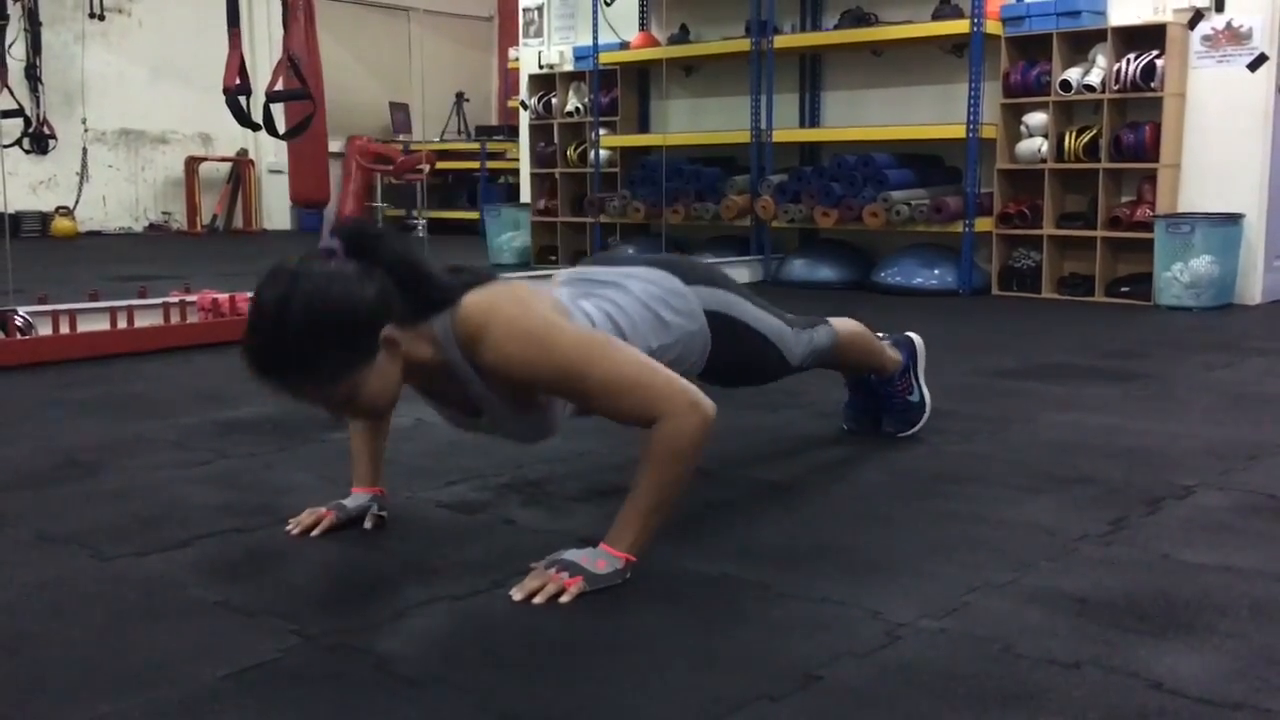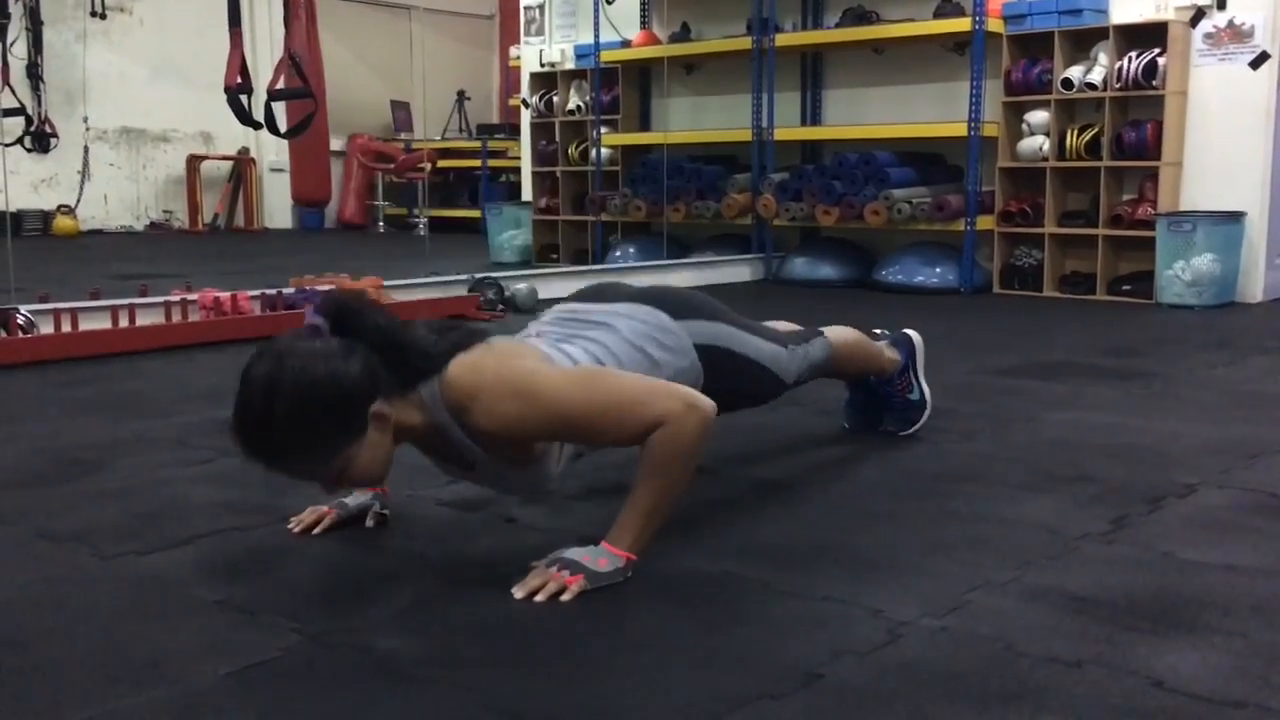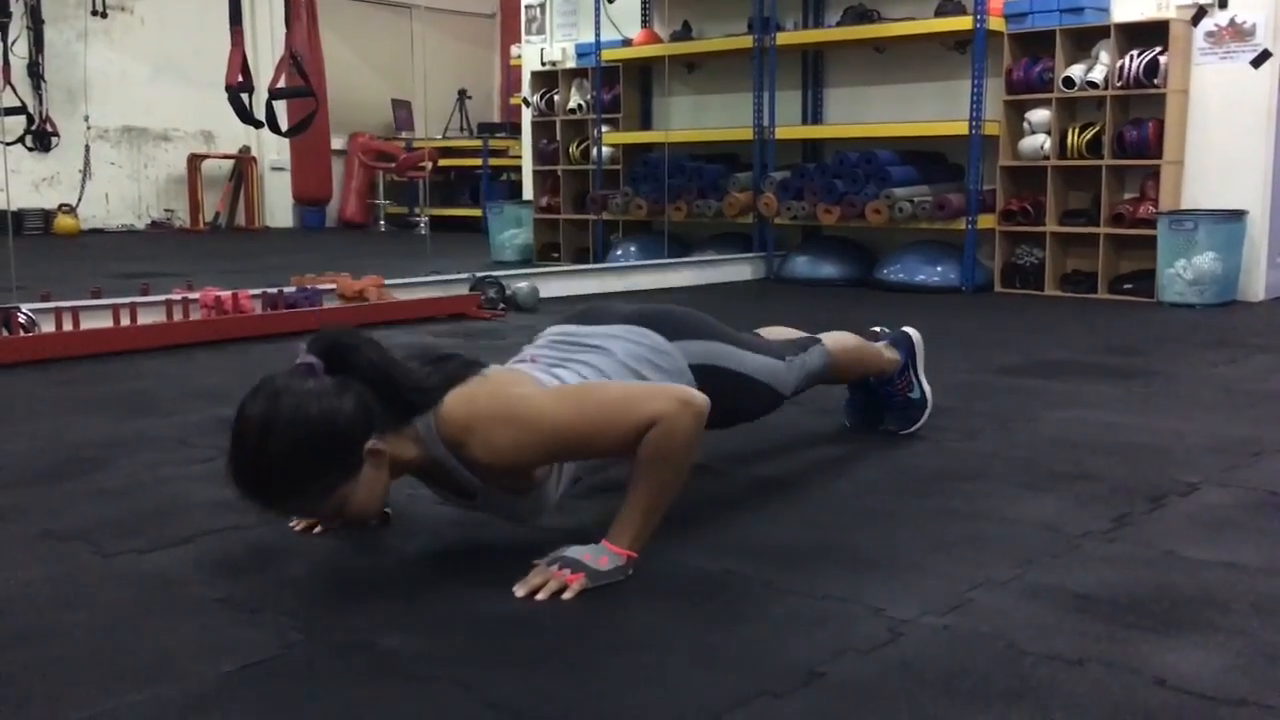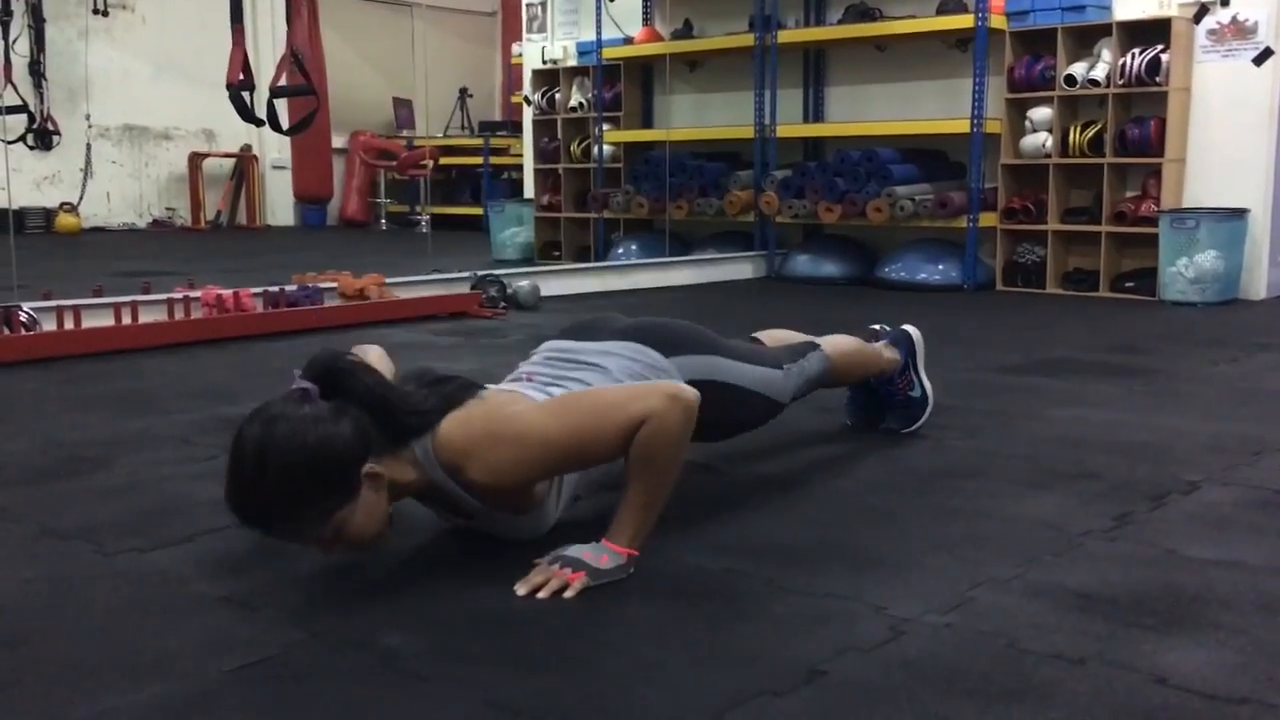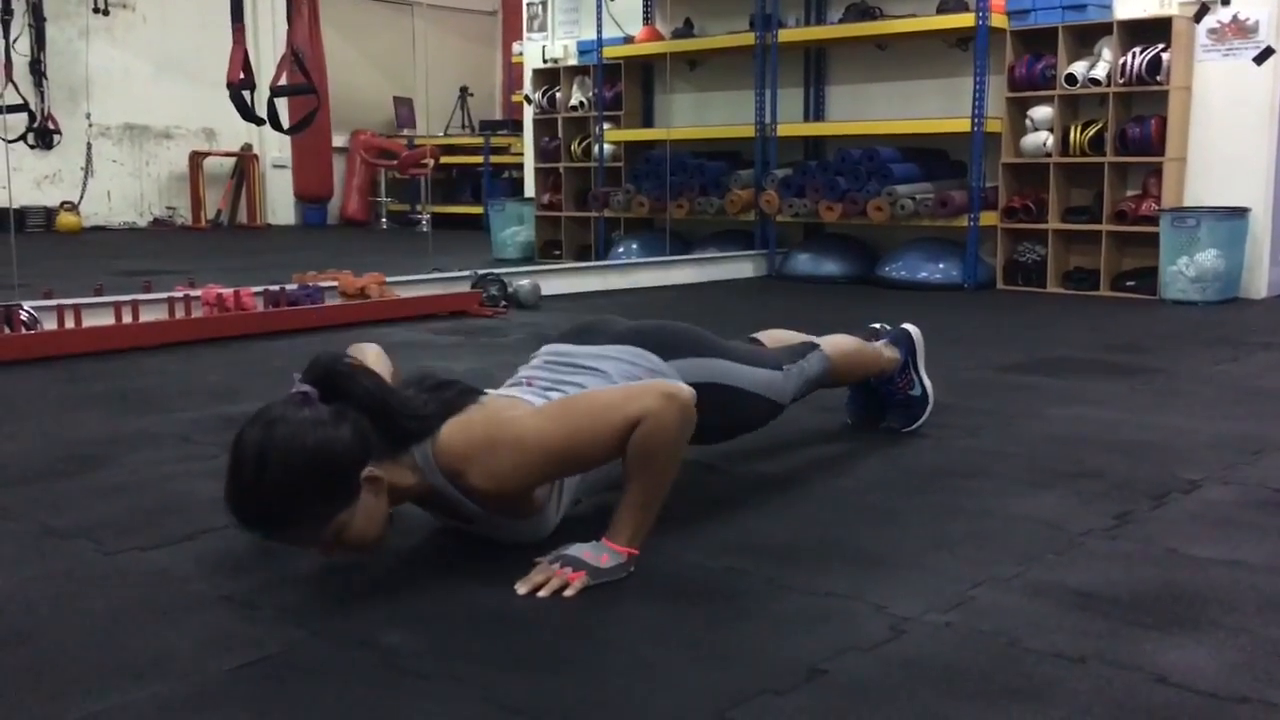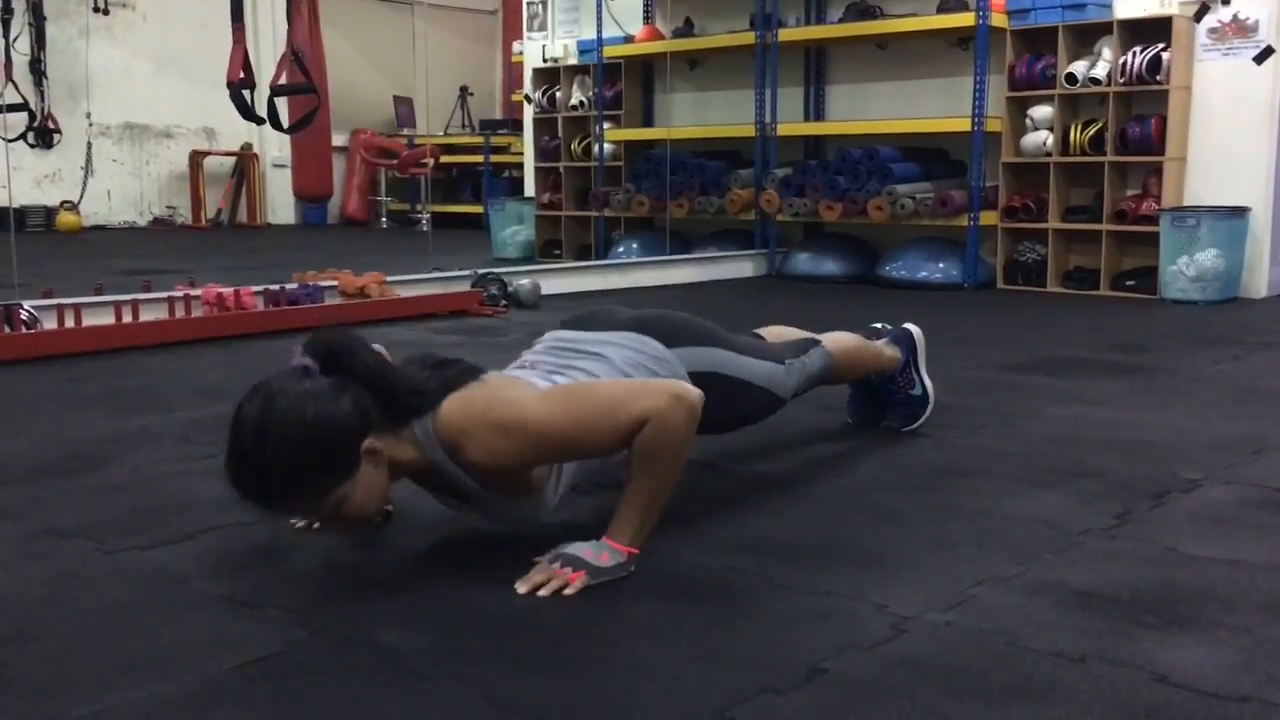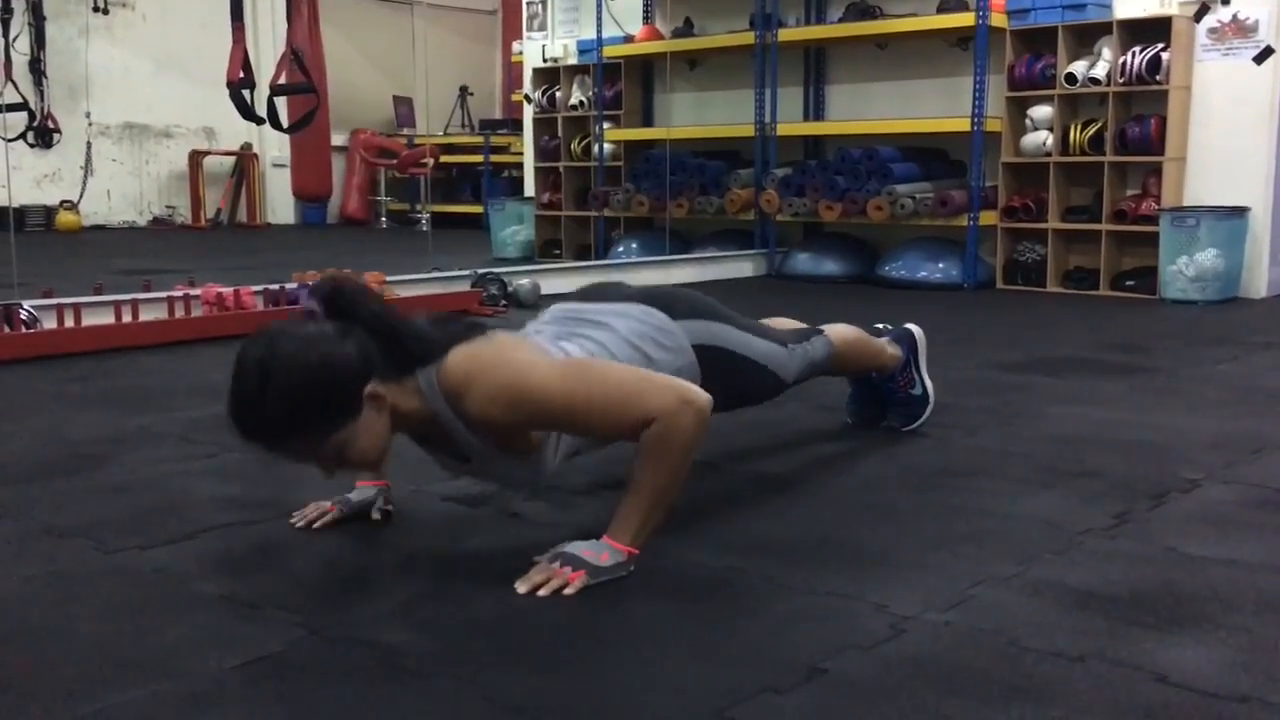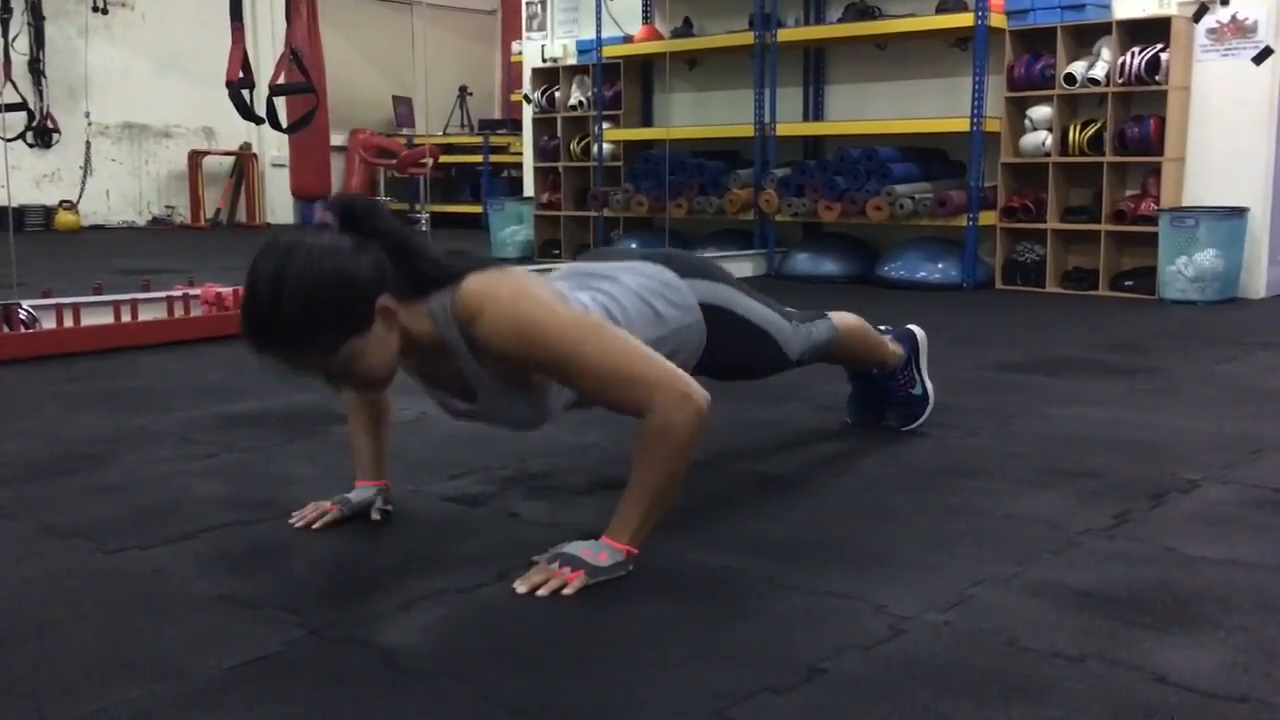
dt=0.1s
person 1, frame 1
left shoulder: (503, 335)
right shoulder: (385, 326)
left elbow: (688, 413)
left wrist: (615, 550)
right wrist: (364, 488)
left hip: (682, 314)
right hip: (602, 295)
left knee: (798, 347)
right knee: (786, 346)
left ankle: (892, 361)
right ankle: (868, 386)
person 1, frame 2
left shoulder: (491, 395)
right shoulder: (376, 377)
left elbow: (690, 414)
left wrist: (615, 551)
right wrist: (363, 491)
left hip: (675, 345)
right hip: (593, 326)
left knee: (797, 363)
right knee: (771, 338)
left ankle: (890, 353)
right ankle: (874, 348)
person 1, frame 3
left shoulder: (483, 432)
right shoulder: (374, 406)
left elbow: (686, 408)
left wrist: (618, 549)
right wrist: (346, 498)
left hip: (667, 363)
right hip: (584, 346)
left knee: (790, 368)
right knee: (763, 350)
left ankle: (891, 355)
right ankle: (879, 354)
person 1, frame 4
left shoulder: (481, 450)
right shoulder: (368, 426)
left elbow: (675, 405)
right elbow: (366, 354)
left wrist: (618, 548)
right wrist: (347, 511)
left hip: (667, 373)
right hip: (579, 358)
left knee: (791, 374)
right knee: (759, 351)
left ankle: (891, 353)
right ankle: (874, 345)
person 1, frame 5
left shoulder: (479, 455)
right shoulder: (370, 423)
left elbow: (671, 405)
right elbow: (367, 354)
left wrist: (617, 547)
right wrist: (357, 513)
left hip: (667, 377)
right hip: (585, 361)
left knee: (790, 377)
right knee: (760, 353)
left ankle: (890, 352)
right ankle: (870, 341)
person 1, frame 6
left shoulder: (480, 433)
right shoulder: (369, 405)
left elbow: (678, 403)
right elbow: (363, 349)
left wrist: (619, 546)
right wrist: (364, 501)
left hip: (667, 365)
right hip: (584, 348)
left knee: (790, 373)
right knee: (762, 349)
left ankle: (891, 352)
right ankle: (879, 350)
person 1, frame 7
left shoulder: (485, 384)
right shoulder: (372, 368)
left elbow: (687, 405)
left wrist: (618, 543)
right wrist: (367, 485)
left hip: (672, 344)
right hip: (591, 327)
left knee: (796, 361)
right knee: (773, 347)
left ankle: (892, 350)
right ankle: (880, 343)
person 1, frame 8
left shoulder: (499, 315)
right shoulder: (383, 314)
left elbow: (682, 403)
right elbow: (364, 390)
left wrist: (616, 546)
right wrist: (368, 482)
left hip: (679, 307)
right hip: (598, 290)
left knee: (800, 340)
right knee: (788, 336)
left ankle: (895, 352)
right ankle: (872, 369)
